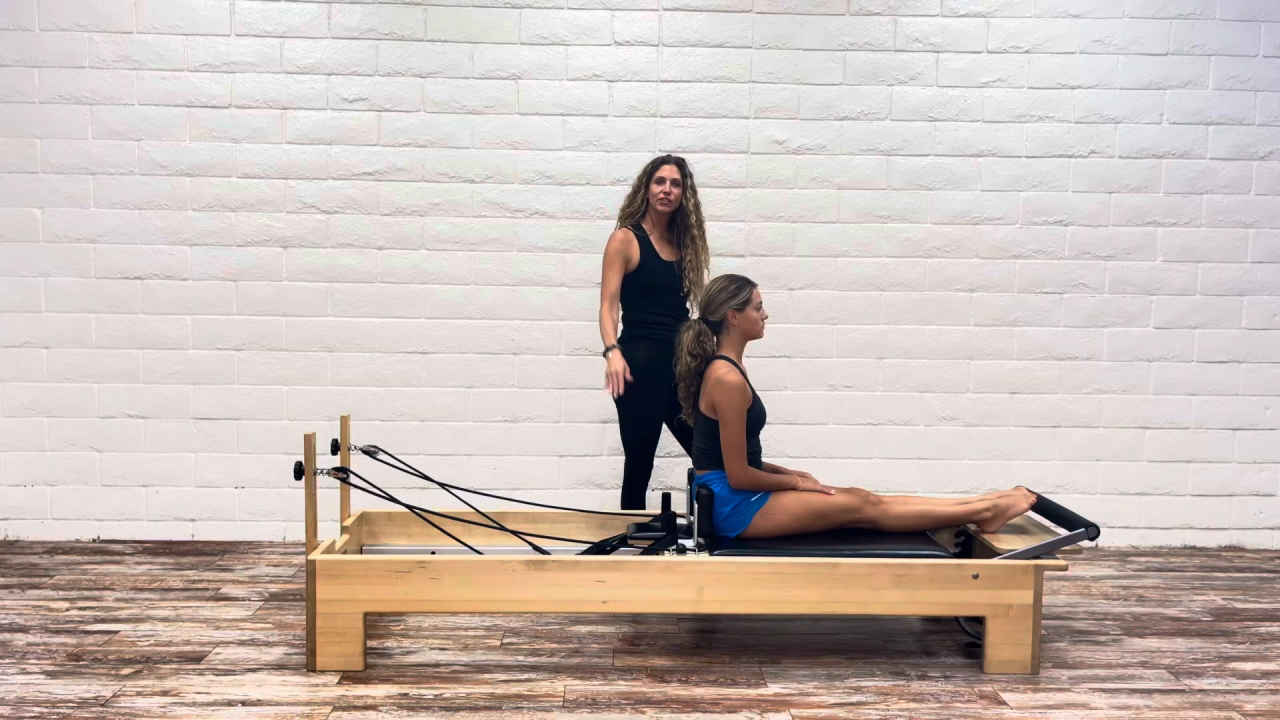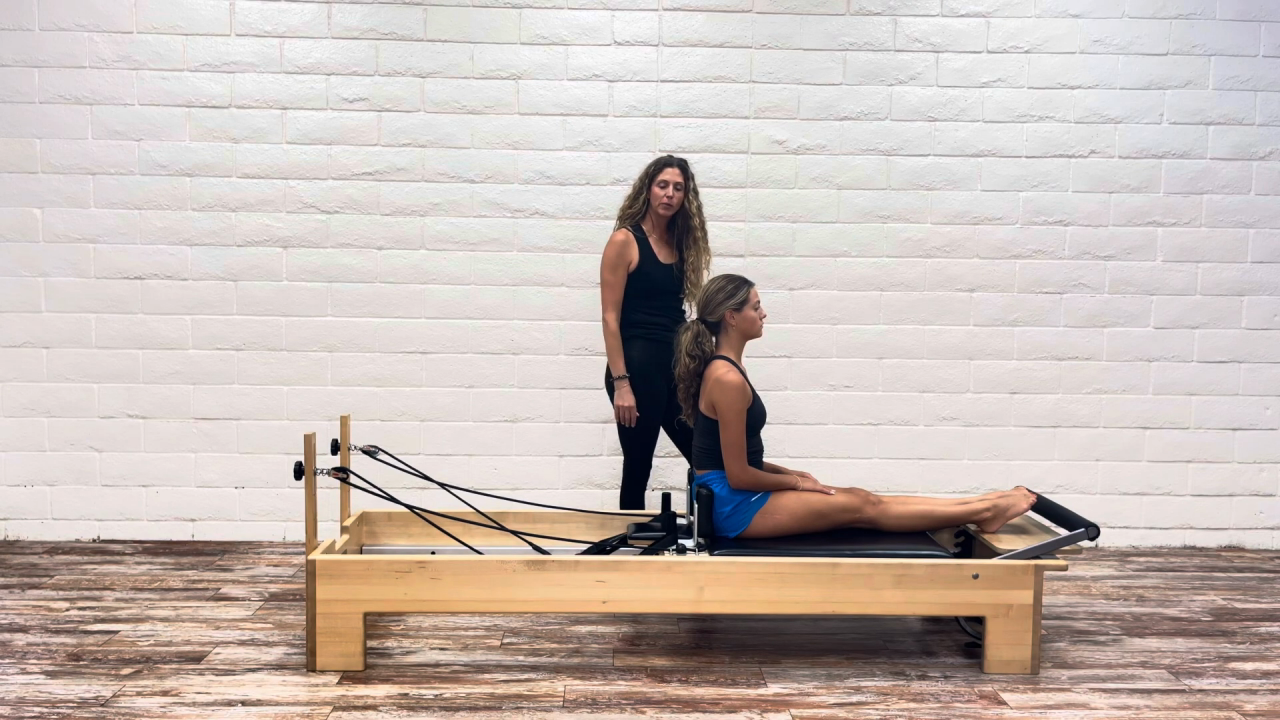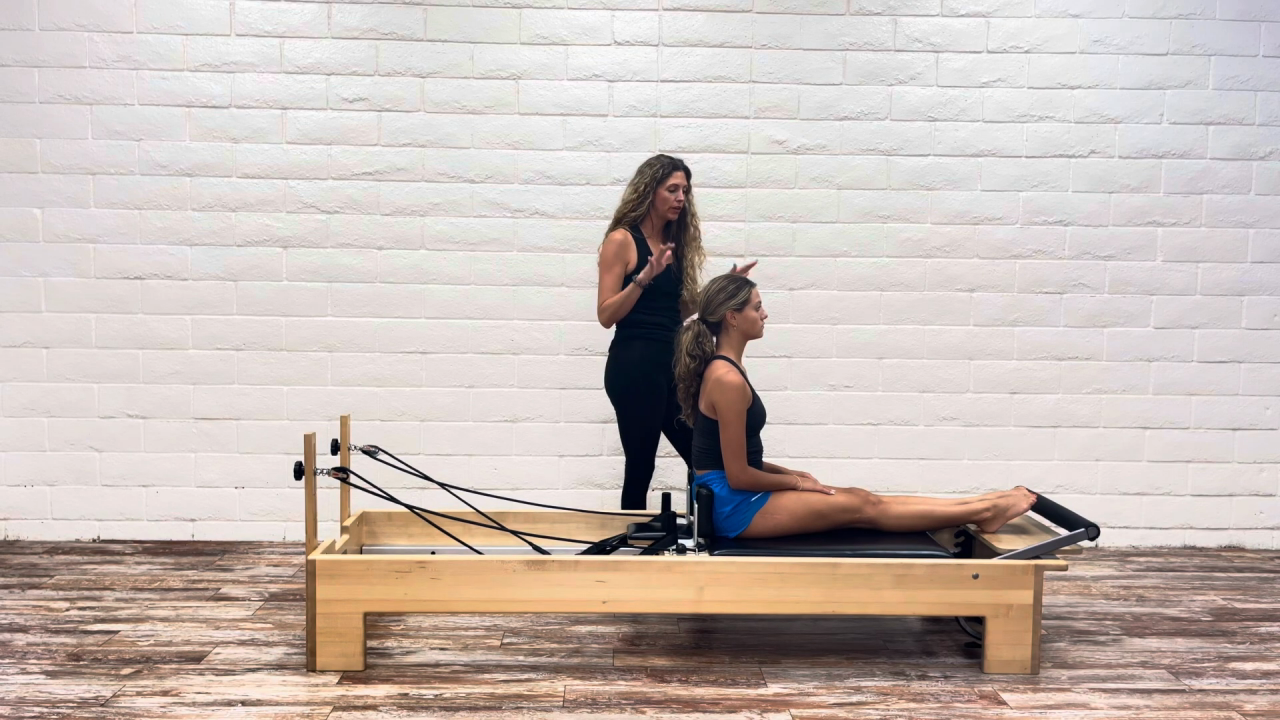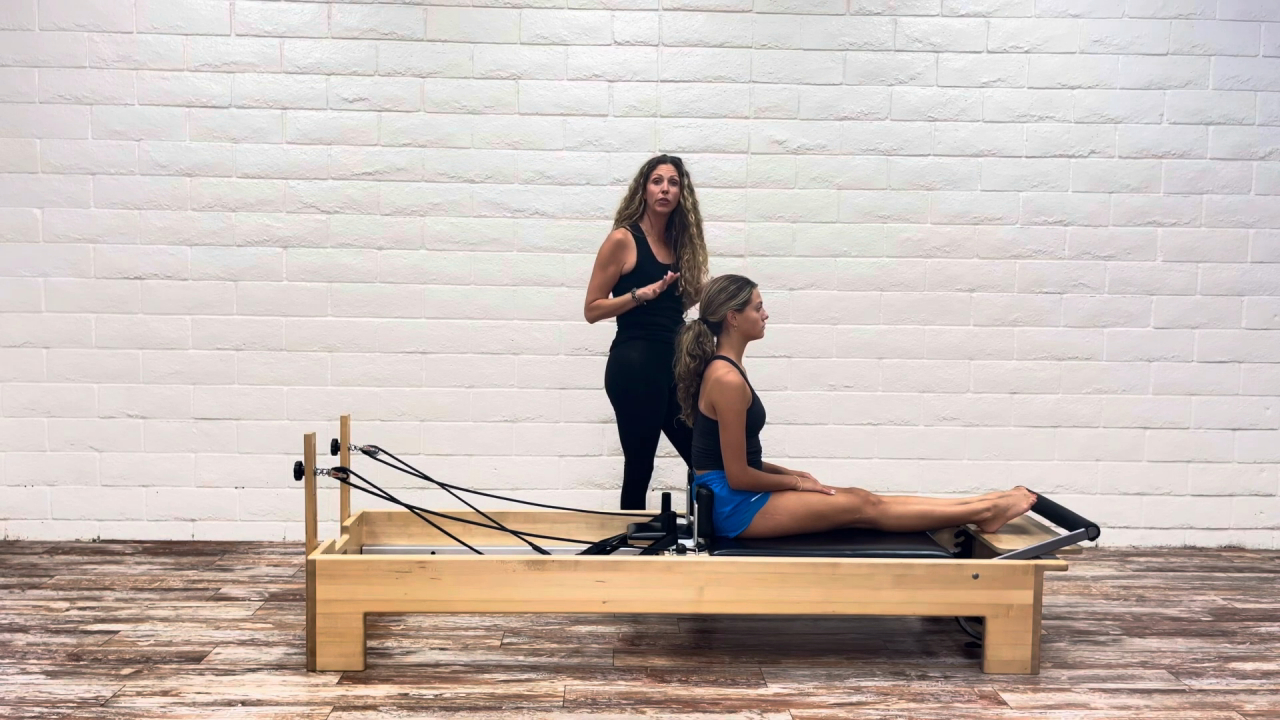
dt=0.7s
person 1, frame 1
left shoulder: (724, 369)
right shoulder: (728, 379)
right elbow: (739, 475)
left wrist: (788, 474)
right wrist: (795, 482)
left hip: (730, 493)
right hip: (732, 504)
left knee: (857, 496)
right knee: (862, 507)
left ankle: (980, 505)
right ankle: (982, 513)
person 1, frame 2
left shoulder: (724, 368)
right shoulder: (728, 380)
right elbow: (739, 475)
left wrist: (788, 474)
right wrist: (795, 482)
left hip: (732, 494)
right hip: (733, 504)
left knee: (858, 497)
right knee: (861, 507)
left ankle: (980, 505)
right ankle: (982, 513)
person 1, frame 3
left shoulder: (723, 369)
right shoulder: (728, 380)
right elbow: (739, 475)
left wrist: (788, 474)
right wrist: (795, 482)
left hip: (731, 494)
right hip: (733, 504)
left knee: (859, 497)
right knee: (861, 507)
left ankle: (978, 505)
right ankle: (982, 513)
person 1, frame 4
left shoulder: (723, 368)
right shoulder: (728, 380)
right elbow: (738, 476)
left wrist: (788, 474)
right wrist: (796, 483)
left hip: (731, 494)
right hip: (733, 504)
left knee: (858, 497)
right knee: (861, 507)
left ankle: (979, 505)
right ankle: (982, 512)
person 2, frame 1
left shoulder: (683, 241)
right shoulder: (625, 239)
right elbow: (609, 305)
right wrist: (613, 352)
right hip: (640, 362)
right knee: (639, 466)
person 2, frame 2
left shoulder: (680, 242)
right shoulder: (624, 241)
right elbow: (610, 318)
right wrist: (620, 382)
left hip: (676, 362)
right hip: (639, 363)
right knee: (638, 467)
person 2, frame 3
left shoulder: (674, 242)
right shoulder: (622, 240)
right elbow: (606, 316)
right wrist: (644, 277)
left hip: (672, 361)
right hip: (633, 363)
right knee: (640, 466)
person 2, frame 4
left shoulder: (676, 241)
right shoulder: (623, 239)
right elbow: (592, 309)
left wrist: (698, 296)
right wrist: (643, 293)
left hip: (672, 362)
right hip: (634, 364)
right knee: (639, 467)
